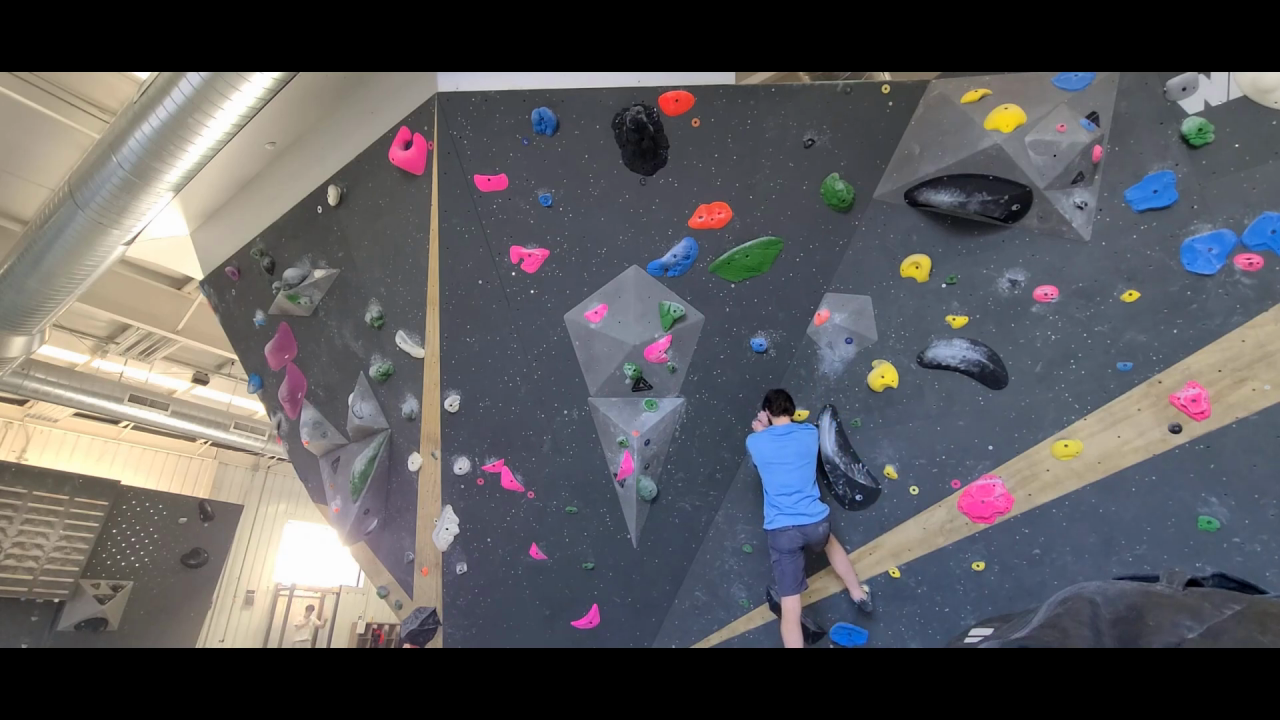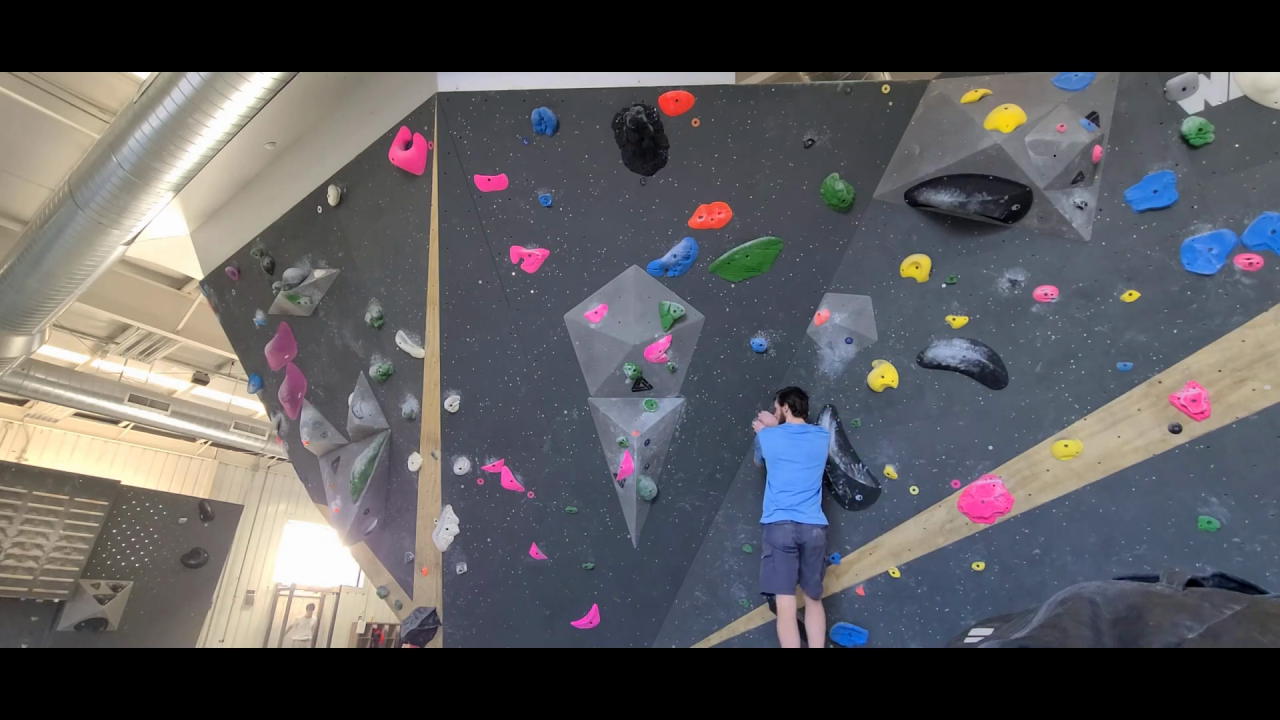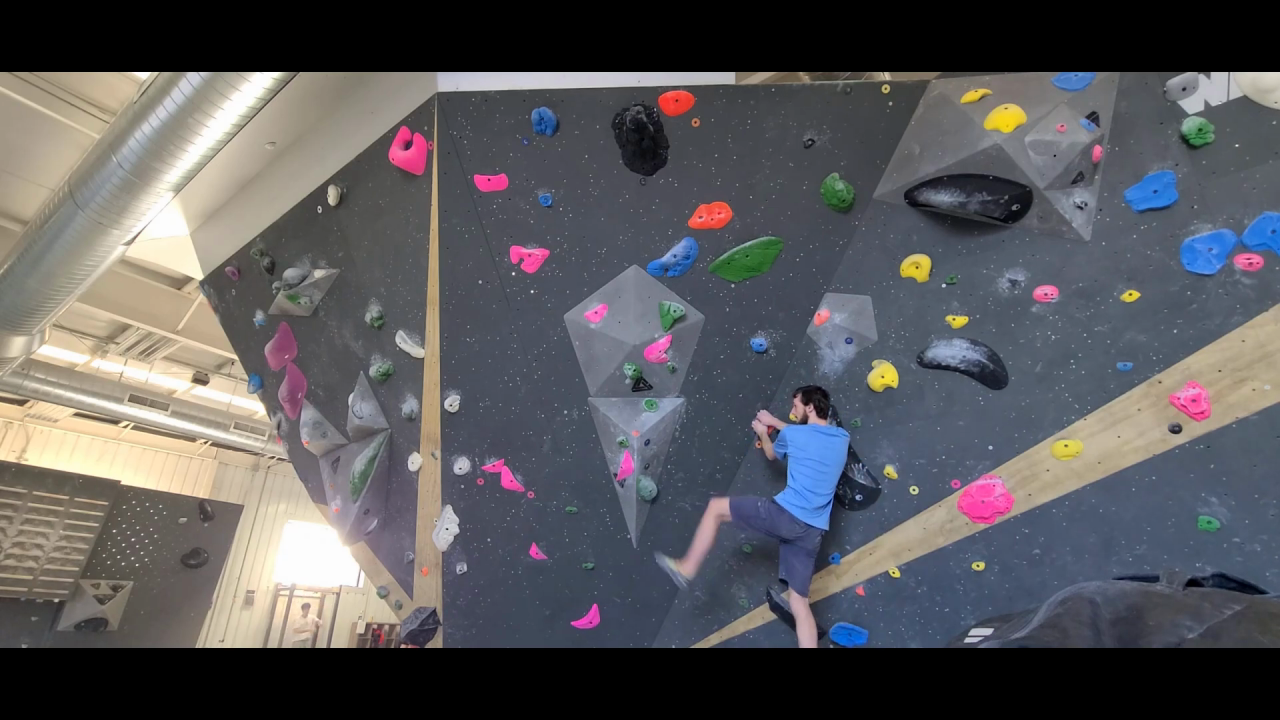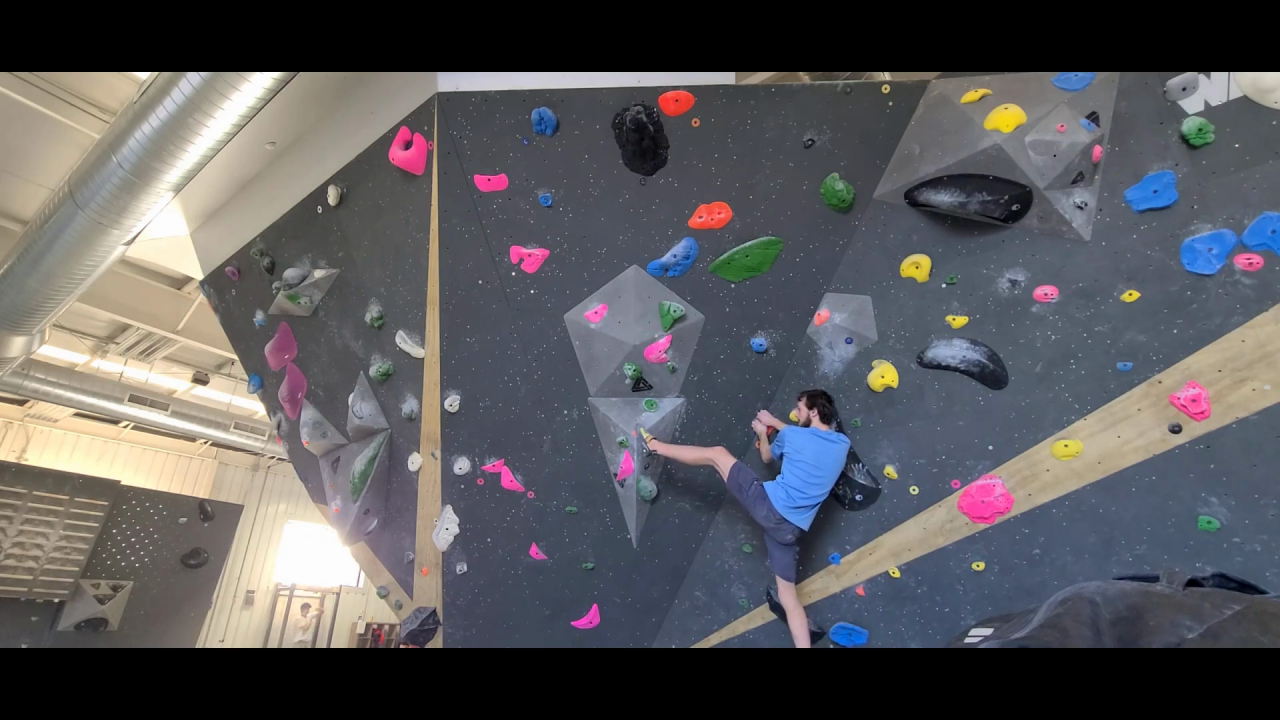
dt=0.5s
person 1, frame 1
left shoulder: (754, 441)
right shoulder: (810, 432)
right wrist: (770, 427)
left hip: (781, 529)
right hip: (816, 522)
left knee: (790, 606)
right knee: (830, 542)
right ankle: (858, 594)
person 1, frame 2
left shoulder: (767, 436)
right shoulder: (822, 437)
left hip: (779, 527)
right hip: (814, 527)
left knee: (785, 606)
right knee: (813, 600)
person 1, frame 3
left shoulder: (793, 435)
right shoulder: (842, 438)
left elbow: (771, 454)
left wrist: (762, 434)
right wrist: (776, 424)
left hip: (785, 515)
right hip: (812, 531)
left knee: (716, 507)
right knee: (799, 604)
left ankle: (687, 569)
person 1, frame 4
left shoulder: (792, 436)
right shoulder: (842, 444)
left elbow: (767, 456)
left wrist: (762, 433)
right wrist: (774, 422)
left hip: (768, 505)
right hip: (789, 527)
left knee: (716, 454)
right knee: (788, 597)
left ankle: (656, 446)
